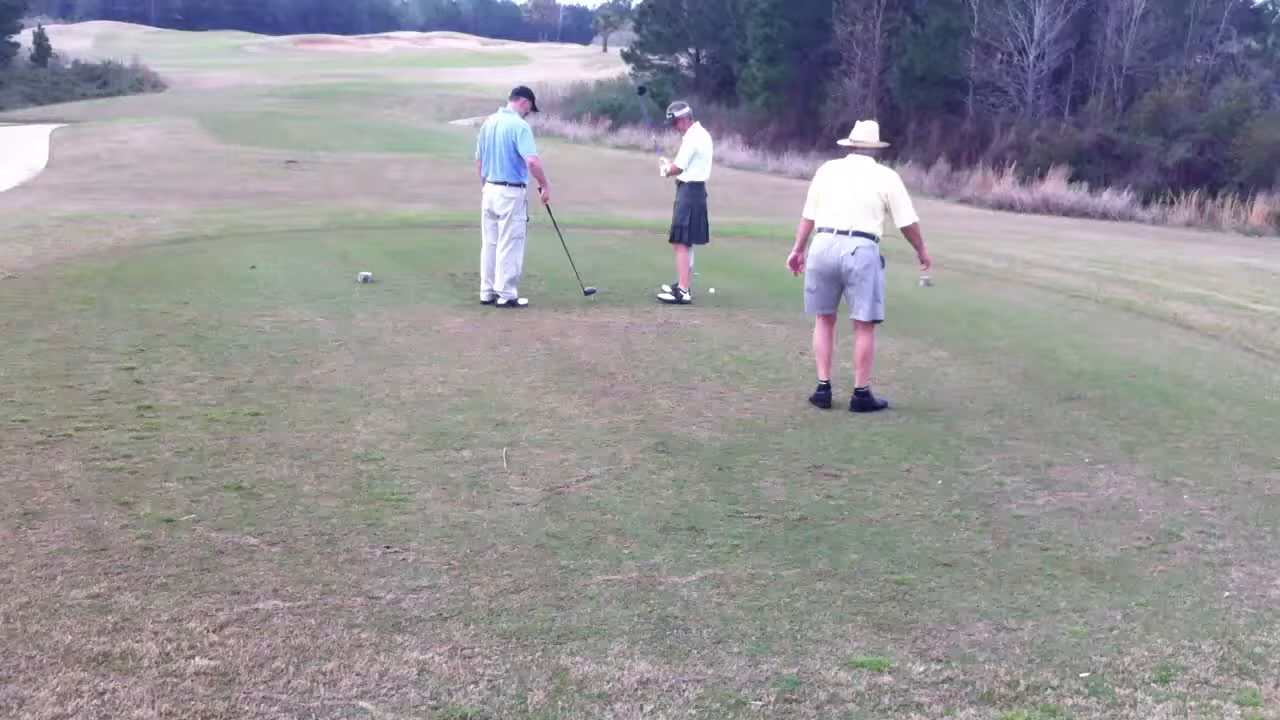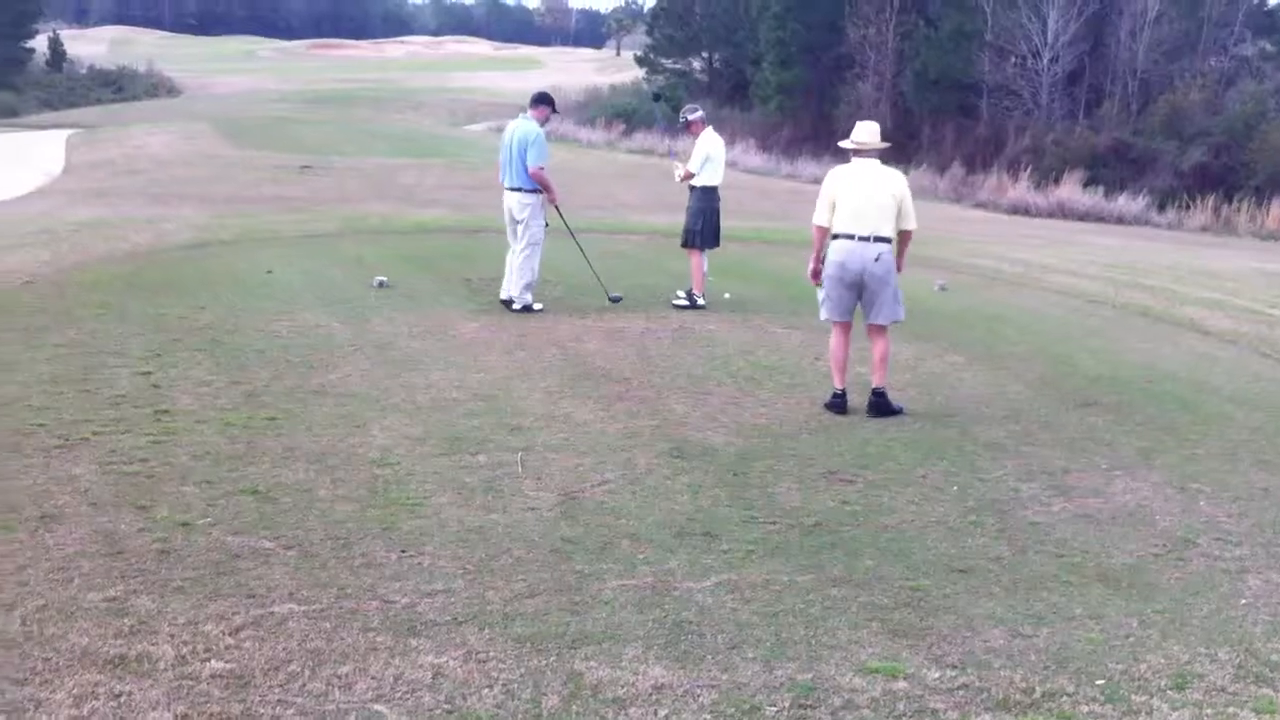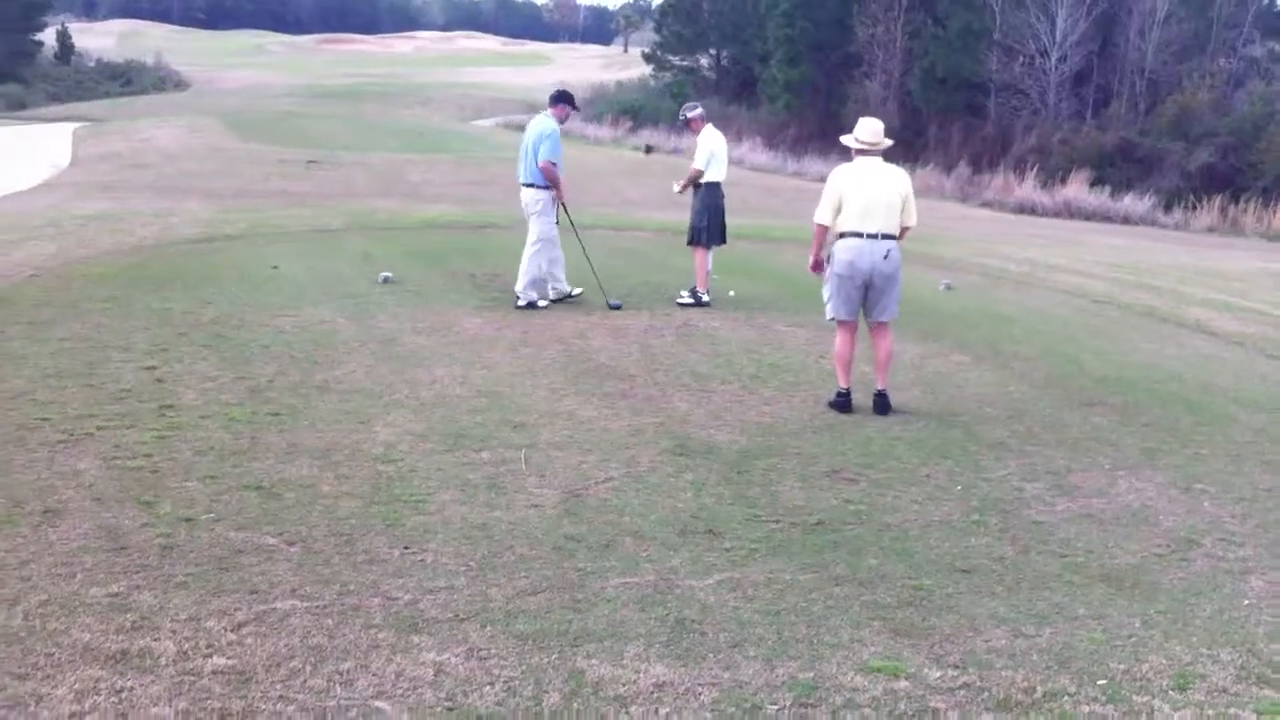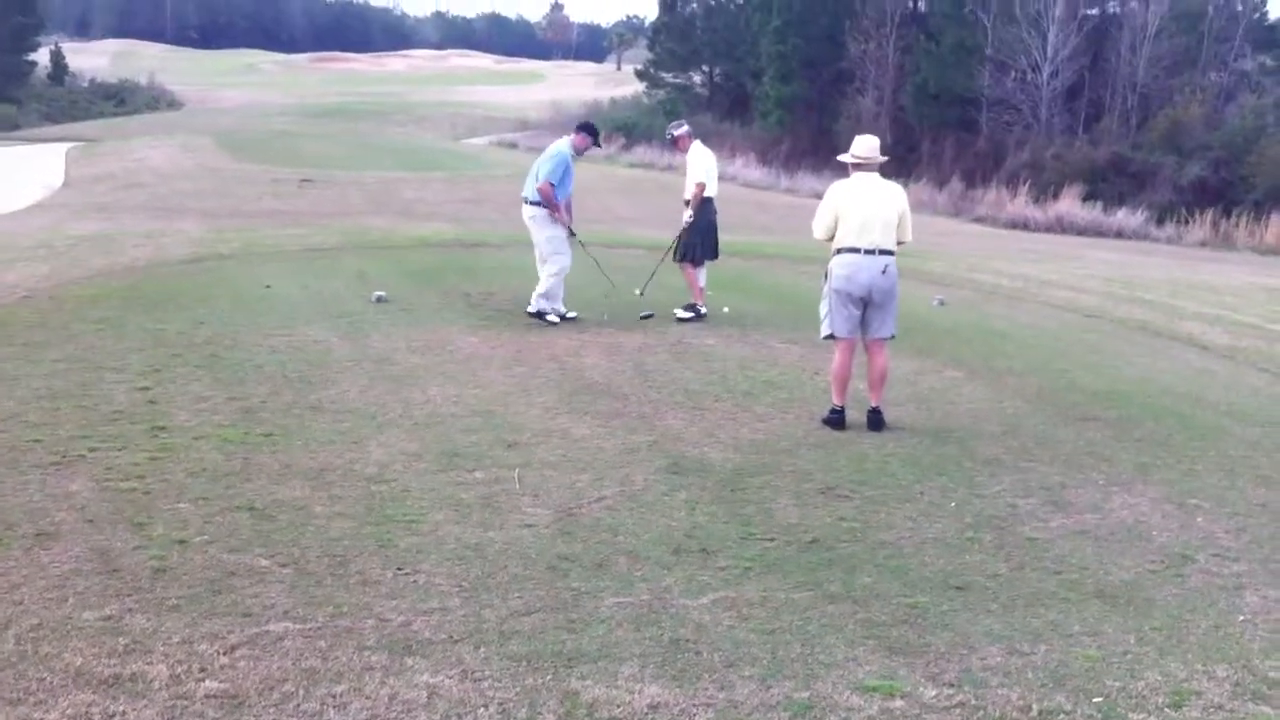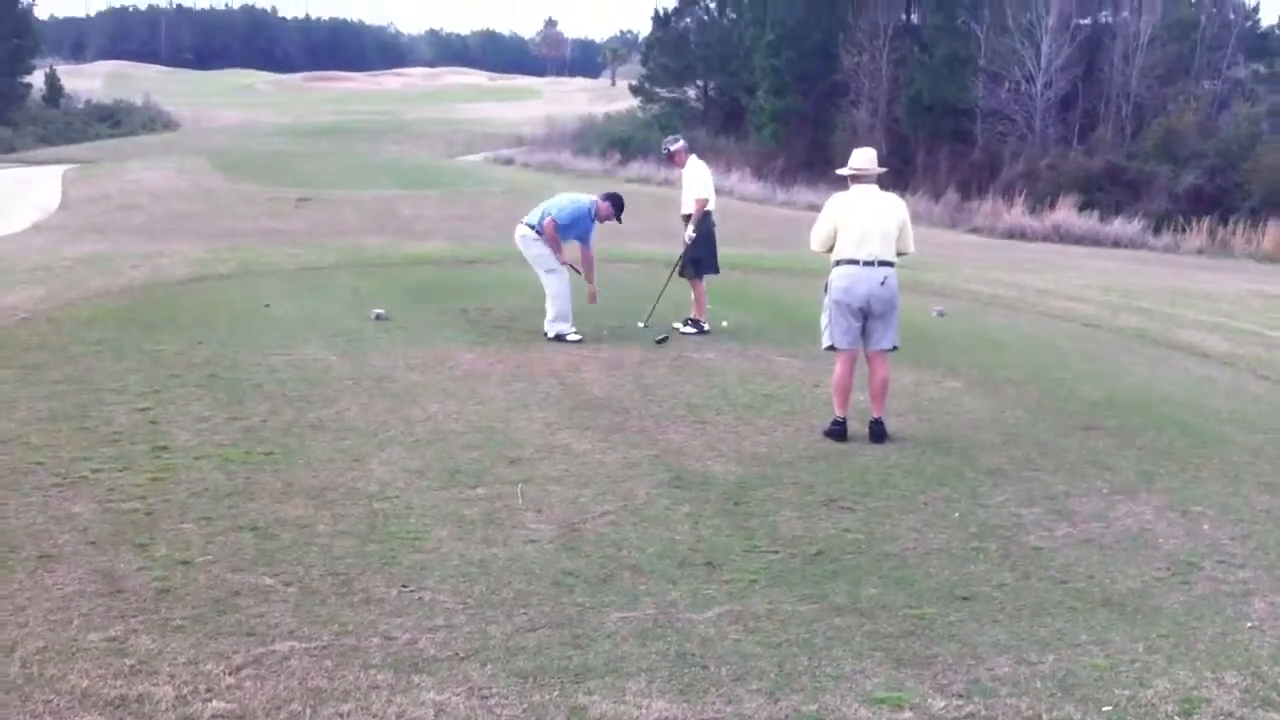
dt=0.4s
person 1, frame 1
left shoulder: (828, 169)
right shoulder: (886, 176)
left elbow: (808, 214)
right elbow: (907, 221)
left wrist: (798, 249)
right wrist: (922, 252)
left hip: (824, 246)
right hip: (861, 250)
left knee: (824, 320)
right knee: (864, 326)
left ankle: (823, 388)
right ankle: (861, 393)
person 1, frame 2
left shoulder: (837, 174)
right shoulder: (895, 178)
left elbow: (821, 223)
right elbow: (907, 227)
left wrist: (815, 260)
right wrist: (899, 257)
left hip: (842, 253)
right hip: (880, 256)
left knee: (840, 329)
right knee: (878, 330)
left ankle: (839, 395)
right ankle: (878, 395)
person 1, frame 3
left shoulder: (843, 173)
right shoulder: (900, 176)
left elbow: (823, 220)
right elbow: (907, 223)
left wrist: (815, 254)
left hip: (850, 250)
right hip: (887, 254)
left knee: (846, 327)
right knee: (881, 327)
left ankle: (843, 394)
right ankle: (881, 394)
person 1, frame 4
left shoulder: (840, 189)
right shoulder: (896, 192)
left elbow: (821, 232)
right elbow: (903, 237)
left hip: (847, 267)
right hip: (884, 269)
left knee: (844, 344)
right knee: (877, 345)
left ankle: (837, 411)
right ankle: (875, 411)
person 1, frame 5
left shoulder: (839, 201)
right shoulder: (896, 204)
left elbow: (819, 244)
right elbow: (905, 248)
left hip: (847, 279)
right hip: (884, 280)
left knee: (846, 356)
right knee: (878, 356)
left ankle: (839, 422)
right ankle: (877, 423)
person 2, frame 1
left shoulder: (489, 122)
right shoulder: (519, 125)
left elbow: (479, 161)
right elbow: (532, 161)
right wrist: (545, 187)
left hip: (490, 190)
right hip: (510, 192)
left knee: (490, 244)
right knee: (510, 245)
left ankle: (488, 292)
right ankle: (506, 295)
person 2, frame 2
left shoulder: (511, 127)
right shoulder: (536, 133)
left elbow: (502, 163)
right elbow: (535, 171)
right wrist: (551, 191)
left hip: (509, 195)
right hip: (528, 198)
left knee: (516, 248)
right knee: (528, 250)
left ankle: (508, 293)
right ankle: (520, 300)
person 2, frame 3
left shoulder: (536, 123)
right shoulder: (551, 129)
right elbow: (545, 165)
right wrist: (559, 188)
left hip: (530, 190)
right hip: (541, 194)
left knee: (550, 243)
right knee: (538, 245)
left ankle: (559, 289)
right ankle: (525, 296)
person 2, frame 4
left shoulder: (567, 154)
right shoulder: (561, 153)
left elbow: (564, 193)
right elbow: (542, 187)
left wrist: (569, 220)
right wrist: (559, 212)
left hip: (544, 211)
right hip: (540, 211)
left knee: (550, 261)
right knee: (560, 259)
left ankle: (553, 307)
right ankle: (539, 306)
person 2, frame 5
left shoulder: (589, 219)
right shoulder: (579, 205)
left elbow: (586, 251)
right elbow: (548, 224)
left wrist: (591, 283)
right wrist: (559, 253)
left hip: (537, 236)
right hip: (529, 234)
left knee: (557, 277)
right knee: (558, 277)
left ankle: (553, 324)
right ankle: (558, 329)
person 3, frame 1
left shoulder: (692, 137)
right shoulder: (701, 134)
left elbow: (677, 168)
left wrist: (666, 170)
right wrist: (670, 164)
left hip: (689, 191)
right hip: (695, 189)
left knee: (680, 241)
right knee: (686, 242)
left ankle: (683, 291)
right ankle: (683, 284)
person 3, frame 2
left shoulder: (704, 142)
right shoulder: (715, 139)
left elbow: (690, 173)
left wrist: (680, 175)
right wrist: (684, 169)
left hip: (702, 196)
right hip: (708, 194)
left knee: (694, 247)
right knee: (700, 247)
left ankle: (697, 296)
right ankle: (697, 290)
person 3, frame 3
left shoulder: (706, 138)
right shoulder: (714, 135)
left elbow: (698, 170)
left wrist: (683, 184)
right wrist: (688, 183)
left hip: (706, 193)
right hip: (712, 192)
left knee: (699, 244)
right knee: (705, 244)
left ankle: (701, 293)
right ankle: (702, 287)
person 3, frame 4
left shoulder: (697, 154)
right shoulder: (701, 152)
left elbow: (700, 185)
left wrist: (689, 210)
left hip: (700, 210)
right hip: (703, 209)
left knee: (686, 259)
right knee: (697, 261)
left ankle: (699, 305)
right ankle: (696, 303)
person 3, frame 5
left shoulder: (695, 168)
right shoulder: (690, 168)
left elbow: (702, 200)
left wrist: (691, 226)
left hip: (699, 225)
right hip: (696, 225)
left knee: (695, 275)
right knee: (693, 275)
left ankle: (702, 321)
right ankle: (694, 316)
